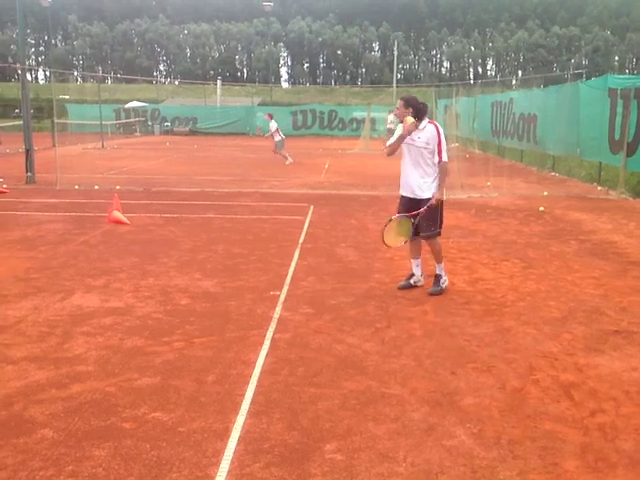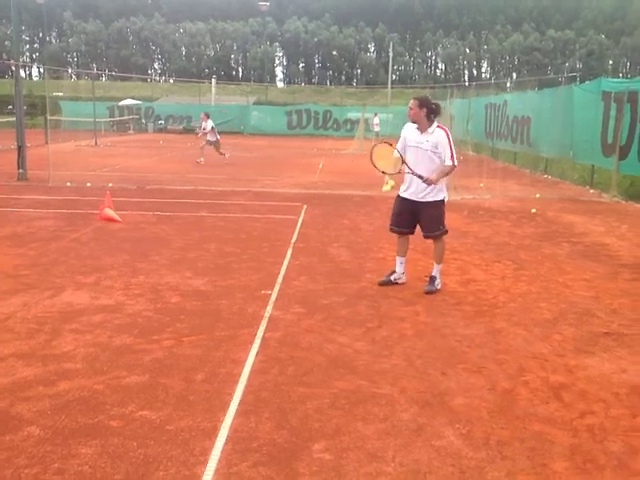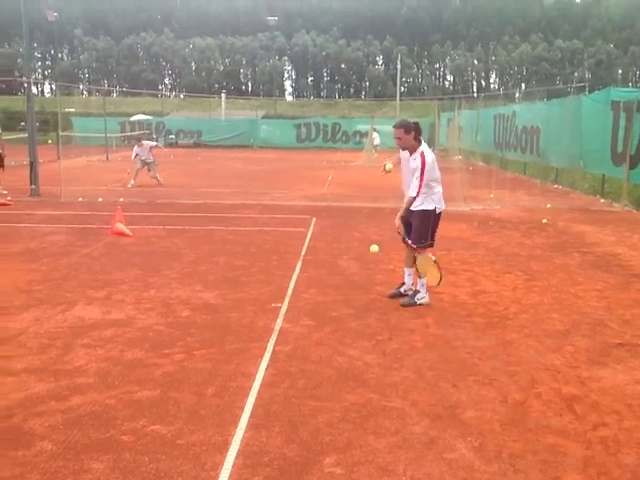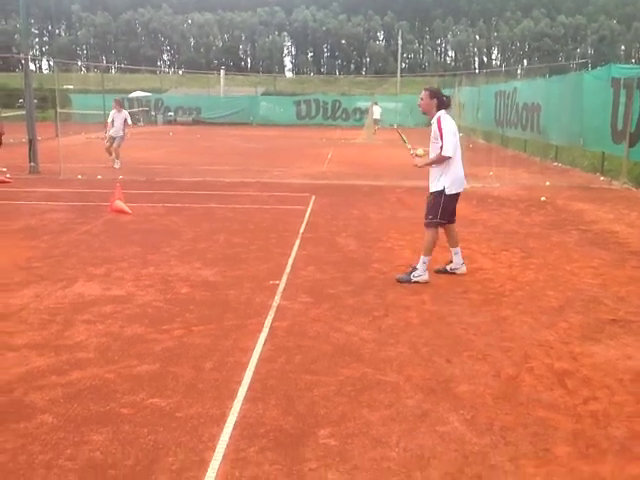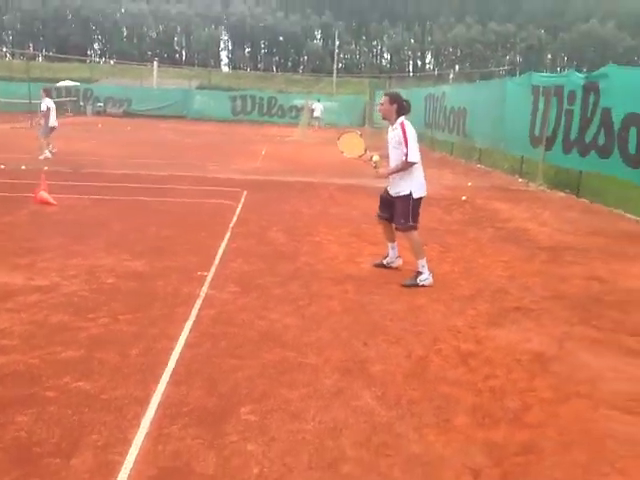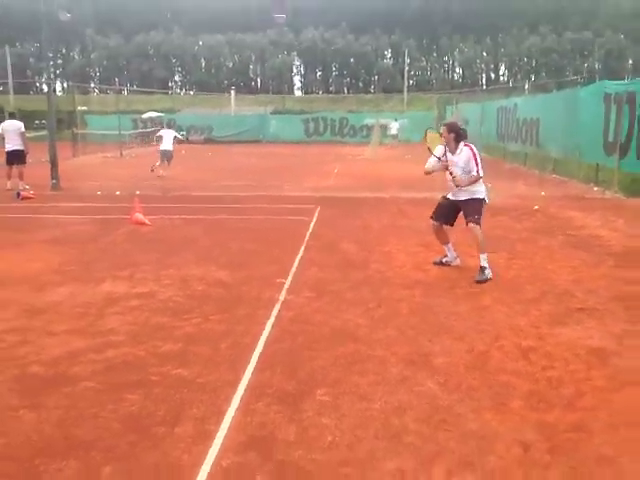
dt=0.7s
person 1, frame 1
left shoulder: (433, 129)
right shoulder: (403, 129)
left elbow: (442, 162)
right elbow: (389, 152)
left wrist: (440, 190)
right wrist: (403, 135)
left hip: (429, 194)
right hip: (408, 192)
left knee: (430, 236)
right knee: (412, 235)
left ankle: (441, 276)
right ankle: (417, 275)
person 1, frame 2
left shoulder: (441, 134)
right shoulder: (408, 130)
left elbow: (452, 163)
right elbow: (398, 155)
left wrist: (438, 175)
left hip: (432, 196)
right hip: (408, 193)
left knee: (436, 236)
right knee: (401, 232)
left ankle: (436, 277)
right ankle: (399, 273)
person 1, frame 3
left shoulder: (424, 159)
right shoulder: (405, 148)
left elbow: (415, 193)
left wrist: (400, 216)
left hip: (427, 206)
right hip: (411, 204)
left knee: (420, 246)
right knee: (409, 244)
left ankle: (421, 292)
right ankle: (408, 284)
person 1, frame 4
left shoulder: (441, 120)
right shoulder: (440, 120)
left elbow: (447, 153)
left wrist: (424, 162)
right wrist: (422, 155)
left hip: (446, 183)
right hip: (443, 181)
left knee: (431, 224)
right knee: (446, 223)
left ankle: (420, 270)
right ankle: (458, 262)
person 1, frame 5
left shoulder: (405, 128)
right shoulder: (392, 127)
left elbow: (411, 160)
left wrist: (388, 171)
right wrist: (379, 156)
left hip: (409, 188)
right hip: (396, 186)
left knee: (408, 228)
right knee: (384, 218)
left ankle: (424, 274)
right ankle: (393, 257)
person 1, frame 6
left shoulder: (469, 150)
right shoulder: (441, 150)
left elbow: (478, 175)
right elbow: (427, 170)
left wrist: (464, 182)
right wrist: (439, 167)
left hip: (474, 195)
right hip: (454, 195)
left knee: (473, 226)
right knee: (436, 223)
left ankle: (484, 267)
right ankle: (451, 256)
